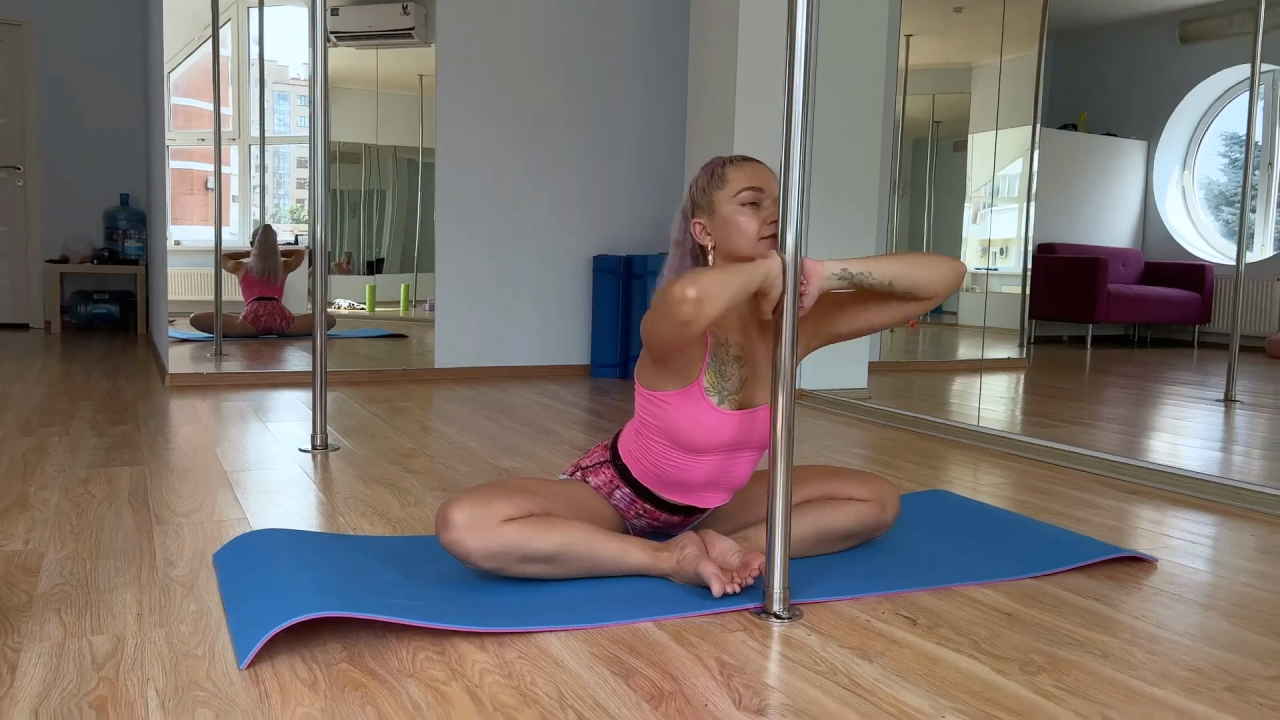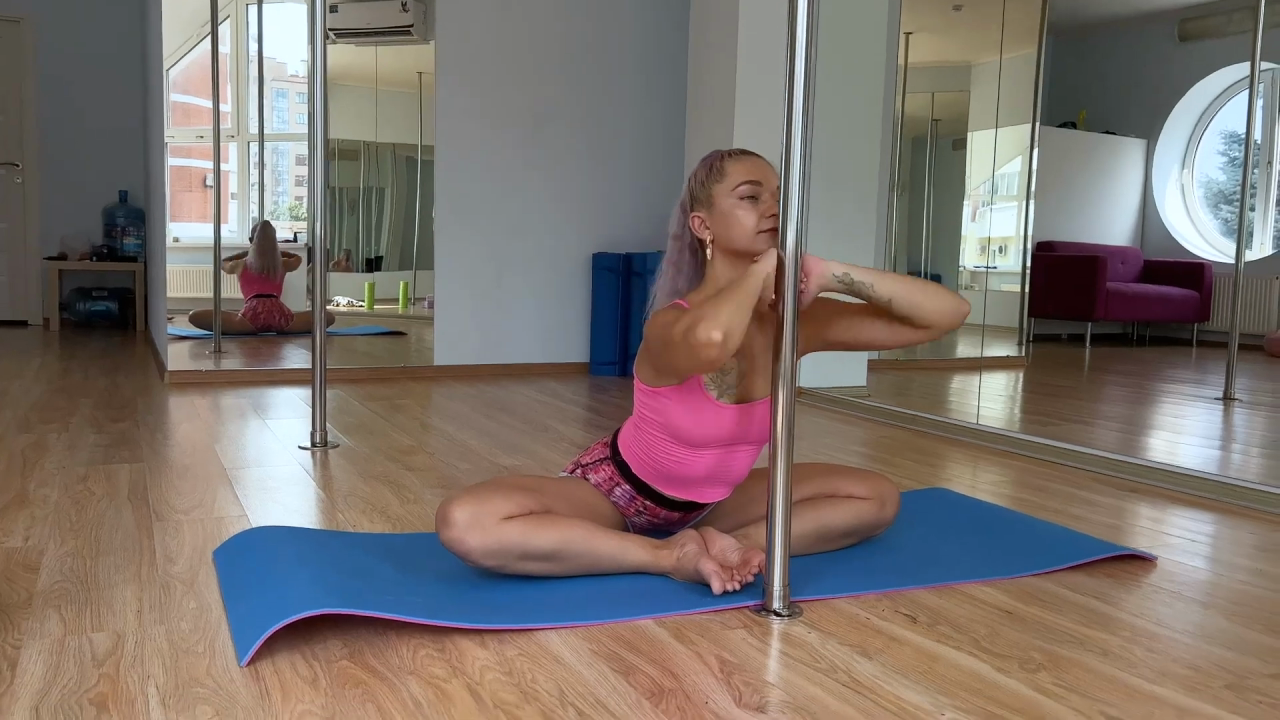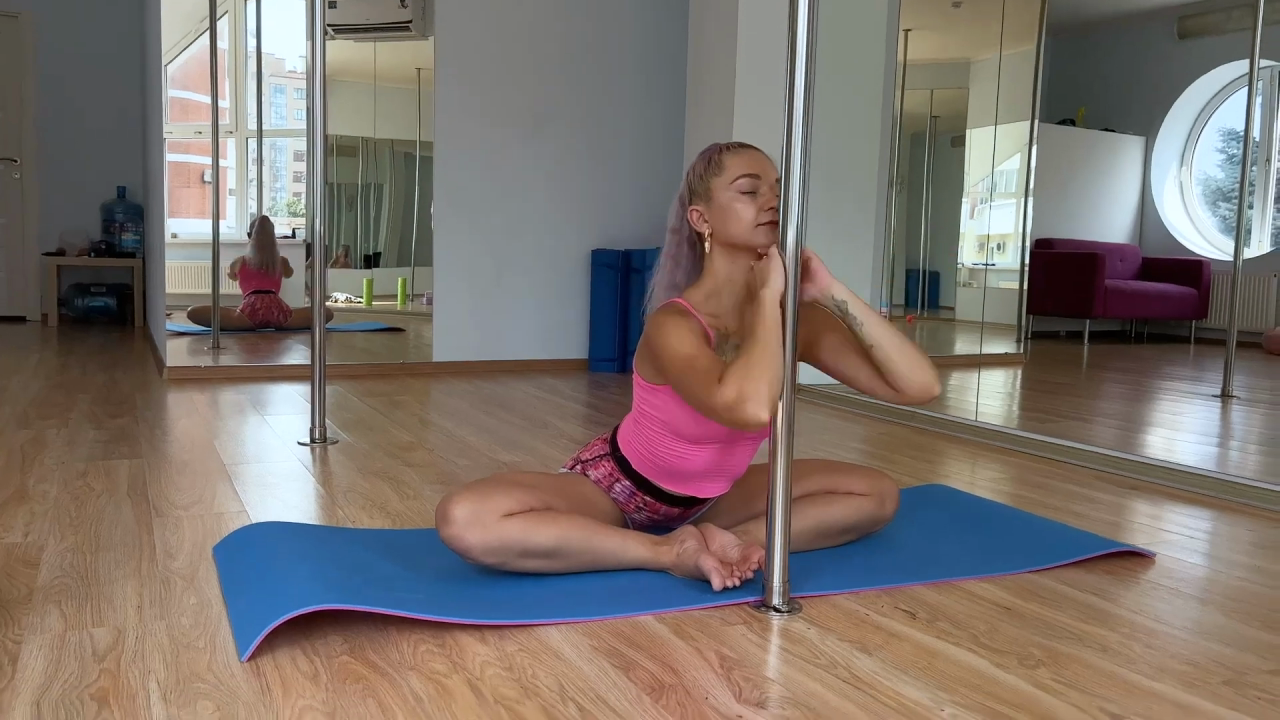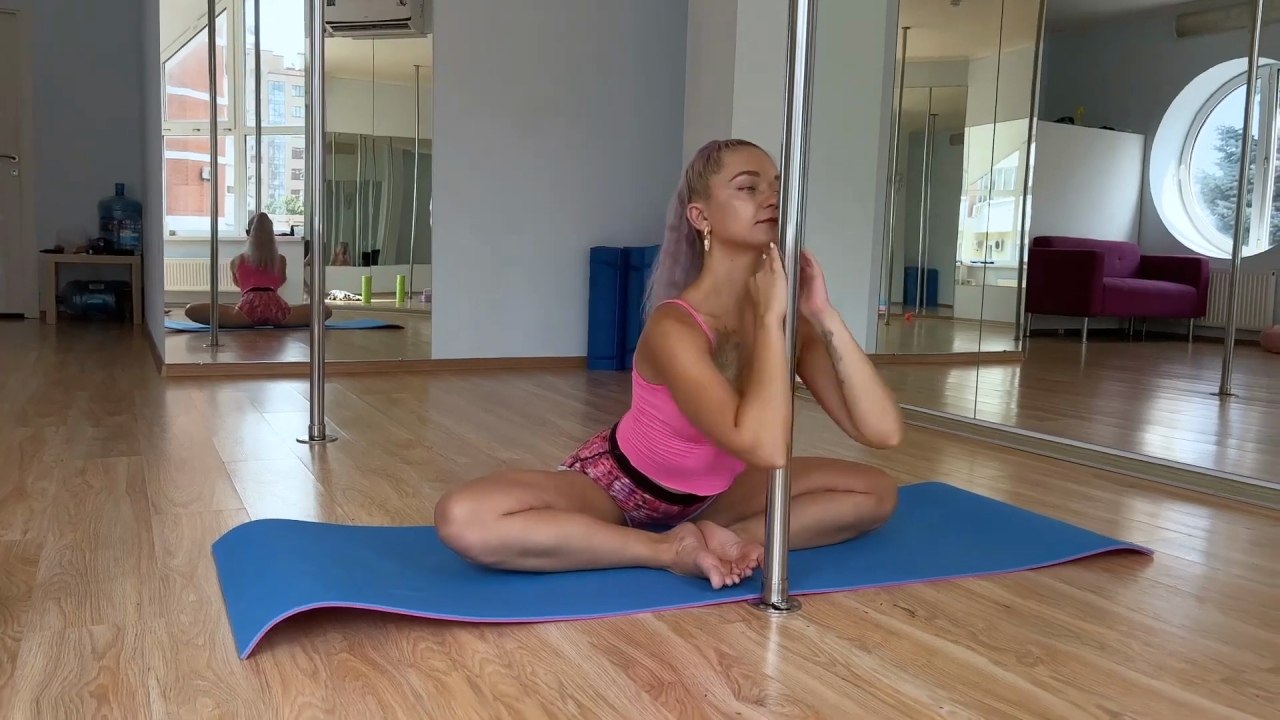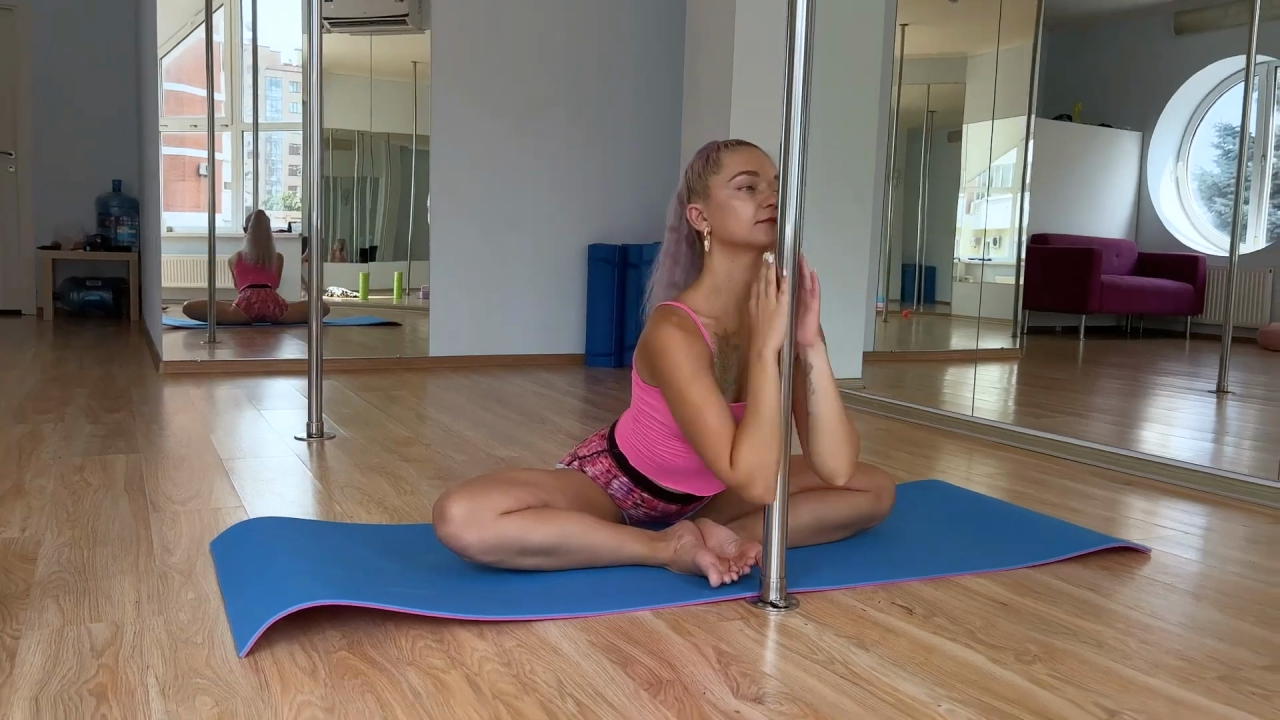
dt=0.1s
person 1, frame 1
left shoulder: (798, 324)
right shoulder: (673, 328)
left elbow: (946, 276)
right elbow: (686, 296)
left wrist: (829, 273)
right wrist: (765, 269)
left hip: (707, 508)
right hip: (614, 497)
left knee: (877, 499)
right knee: (465, 525)
left ankle: (715, 548)
right ankle: (669, 558)
person 1, frame 2
left shoulder: (797, 322)
right shoulder: (673, 326)
left elbow: (949, 314)
right elbow: (711, 341)
left wrist: (831, 275)
right wrist: (761, 269)
left hip: (706, 505)
right hip: (613, 493)
left knee: (877, 497)
right knee: (465, 523)
left ankle: (717, 545)
right ankle: (670, 555)
person 1, frame 3
left shoulder: (798, 321)
right shoulder: (672, 327)
left elbow: (922, 386)
right elbow: (752, 409)
left wrist: (834, 293)
right wrist: (768, 295)
left hip: (709, 499)
right hip: (614, 492)
left knee: (877, 494)
right knee: (462, 519)
left ankle: (709, 540)
right ankle: (668, 552)
person 1, frame 4
left shoulder: (792, 321)
right shoulder: (672, 330)
left elbow: (884, 432)
right elbow: (765, 448)
left wrist: (825, 317)
right wrist: (773, 317)
left hip: (706, 497)
right hip: (613, 490)
left knee: (877, 493)
right knee: (462, 520)
left ankle: (718, 537)
right ankle: (668, 548)
person 1, frame 5
left shoulder: (793, 319)
right shoulder: (674, 331)
left elbow: (837, 470)
right elbow: (755, 484)
left wrist: (810, 345)
right wrist: (767, 345)
left hip: (702, 497)
right hip: (611, 487)
left knee: (874, 491)
right knee: (460, 518)
left ankle: (714, 536)
right ankle: (668, 549)
